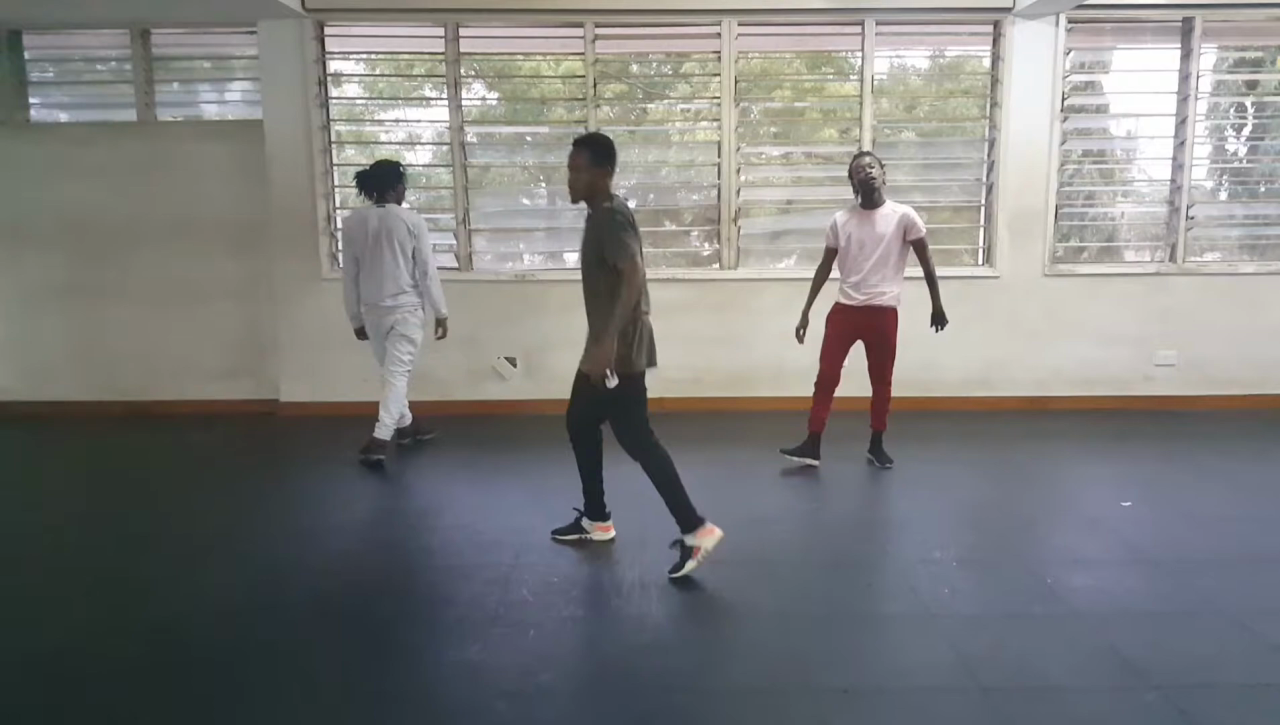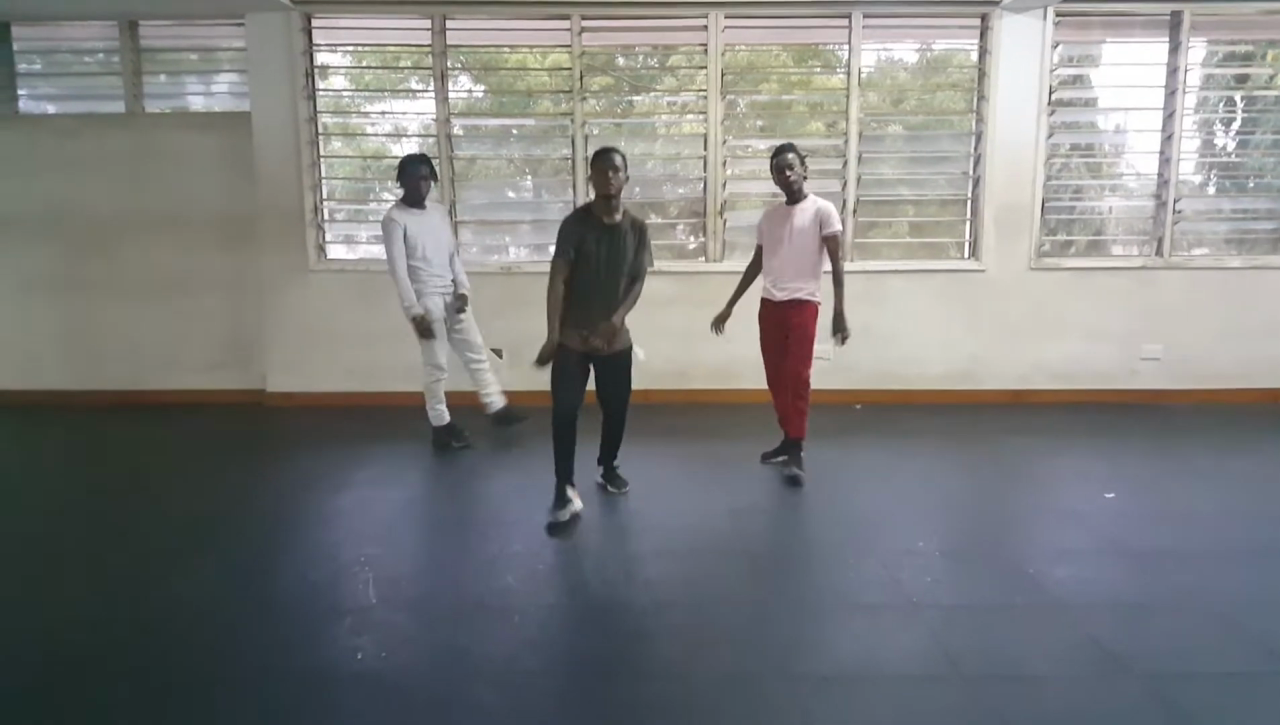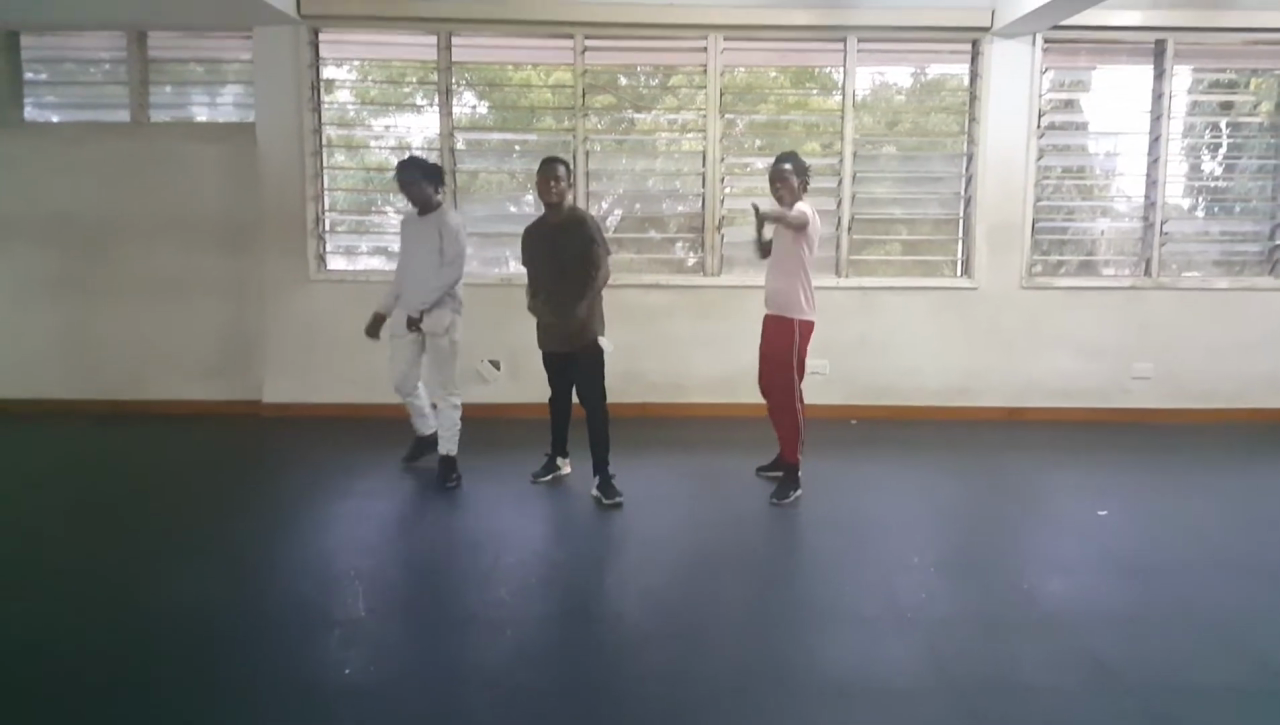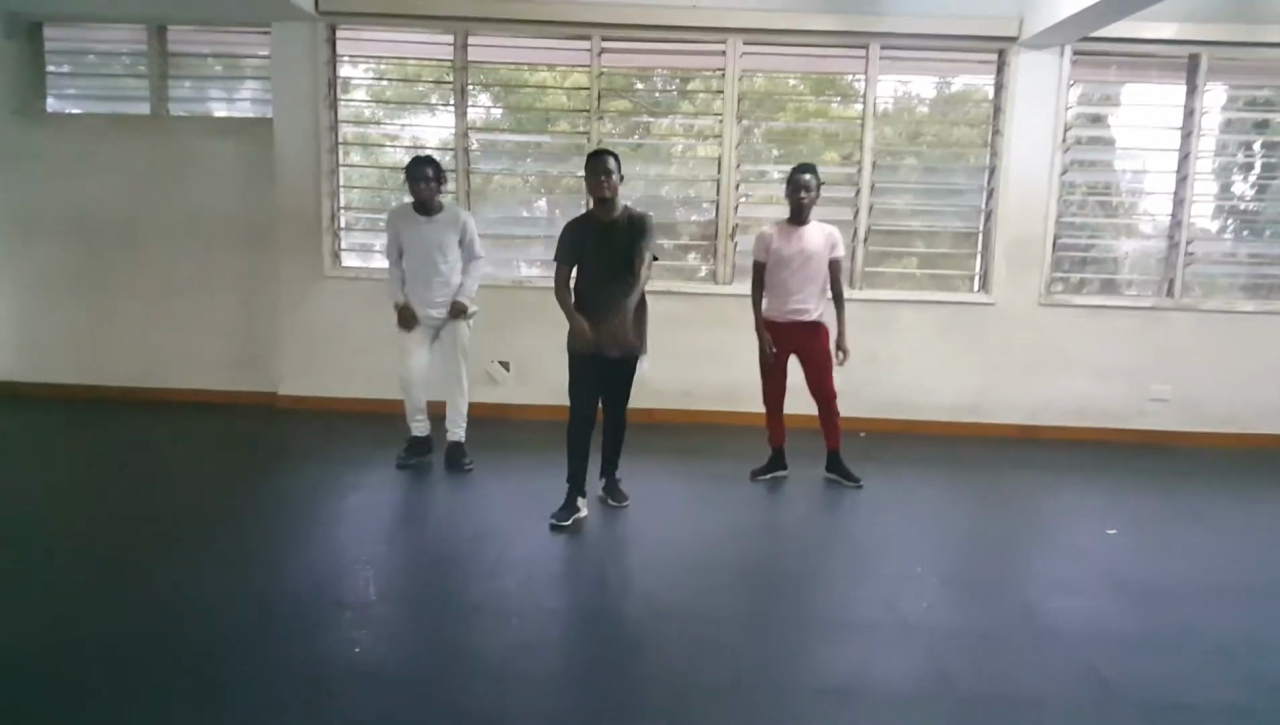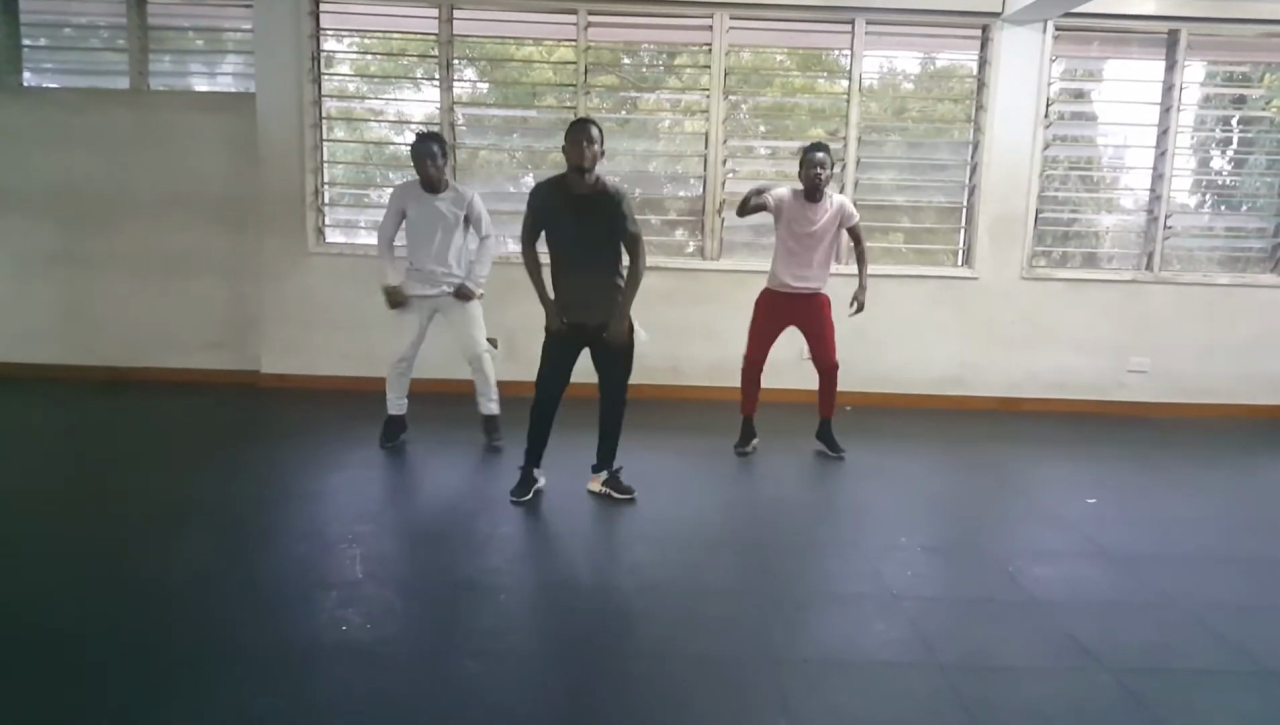
dt=1s
person 1, frame 1
left shoulder: (611, 218)
right shoulder: (601, 217)
left elbow: (634, 277)
left wrist: (608, 343)
left hip: (618, 348)
right hip: (606, 345)
left knee: (635, 437)
right knee: (580, 424)
left ankle: (694, 529)
right ankle: (595, 518)
person 1, frame 2
left shoulder: (637, 229)
right shoulder: (575, 223)
left elbow: (637, 281)
right elbow: (557, 281)
left wrist: (617, 320)
right wrist: (552, 338)
left hip: (613, 334)
right hip: (573, 334)
left knee: (616, 406)
right knee: (565, 407)
left ankle: (607, 465)
right ankle: (566, 493)
person 1, frame 3
left shoulder: (584, 223)
right shoulder: (533, 232)
left elbow: (601, 271)
right elbow: (533, 279)
left wrist: (582, 311)
right wrist: (535, 301)
left hip: (585, 328)
right hip: (552, 329)
left knee: (594, 401)
right knee: (559, 396)
left ankle: (602, 476)
right ankle: (559, 458)
person 1, frame 4
left shoulder: (639, 222)
right shoulder: (576, 228)
left elbow: (642, 269)
right elbow: (561, 282)
left wrist: (627, 309)
right wrist: (575, 319)
left hip: (625, 335)
right hip: (586, 336)
left knee: (616, 412)
right knee: (581, 414)
left ankle: (608, 477)
right ankle: (575, 495)
person 1, frame 5
left shoulder: (613, 199)
right shoulder: (545, 194)
left elbow: (637, 255)
right elbow: (529, 247)
left wrist: (624, 310)
right wrist: (545, 301)
left hip: (612, 315)
right hip: (565, 315)
left knee: (614, 394)
right knee: (546, 393)
left ankle: (604, 472)
right ankle: (530, 471)
person 2, frame 1
left shoulder: (904, 216)
right shoulder: (841, 220)
left elbow: (925, 262)
right elbow: (825, 266)
left wrist: (937, 305)
right wrist: (806, 311)
left hip: (883, 311)
right hip: (846, 309)
left knee: (881, 381)
right knee: (826, 375)
left ankle: (876, 445)
right ankle: (812, 445)
person 2, frame 2
left shoulder: (822, 210)
right shoulder: (769, 216)
left elbow: (836, 262)
right elbow: (756, 264)
left wrist: (839, 311)
right wrist: (729, 306)
left hip: (802, 302)
right hip: (770, 303)
left knee: (797, 374)
right knee: (775, 376)
left ankle: (796, 452)
right ankle: (788, 441)
person 2, frame 3
left shoulder: (804, 212)
right shoulder: (784, 219)
left elbow: (791, 221)
right elbow: (764, 252)
left wrist: (768, 215)
right wrist: (762, 220)
left hip: (795, 317)
right hip: (774, 314)
left knee: (789, 392)
right knee: (769, 386)
left ankle: (792, 474)
right ankle: (786, 455)
person 2, frame 4
left shoulder: (829, 235)
right shoulder: (768, 236)
left elbow: (836, 287)
right elbow: (757, 287)
left wrist: (841, 333)
right wrist: (760, 331)
left hip: (812, 327)
right hip: (775, 325)
left knee: (825, 395)
right knee: (772, 395)
left ankle: (834, 462)
right ankle: (777, 459)
person 2, frame 5
left shoulder: (841, 205)
right shoulder: (785, 197)
left elbow: (859, 244)
right elbow: (742, 211)
left wrist: (862, 287)
right wrist: (752, 195)
left hip: (814, 298)
right hip: (776, 295)
left knee: (829, 363)
right knee: (752, 360)
left ankle: (825, 432)
right ankle: (747, 430)
person 3, frame 1
left shoulder: (352, 222)
right shoulder: (413, 221)
left elbow: (350, 275)
right elbow: (427, 272)
left wrist: (356, 319)
right wrist: (440, 313)
left hip: (372, 310)
right hip: (406, 309)
left knee: (390, 369)
right knee: (397, 372)
left ankle: (404, 424)
right ankle: (379, 440)
person 3, frame 2
left shoulder: (439, 212)
right shoulder: (394, 219)
right elbow: (398, 270)
left wrist: (463, 289)
right wrist: (415, 312)
left hip: (451, 297)
right hip: (424, 302)
left knee: (476, 352)
right knee: (436, 366)
left ankle: (498, 408)
right ankle: (441, 425)
person 3, frame 3
left shoulder: (448, 221)
right shoulder: (408, 222)
left elbow: (453, 271)
left wrist: (419, 309)
right wrist: (383, 310)
left hip: (440, 315)
right hip: (407, 315)
left knee: (444, 388)
right knee: (403, 380)
left ankle: (447, 457)
right ankle: (427, 432)
person 3, frame 4
left shoulder: (460, 219)
right shoulder: (397, 218)
left elbow: (476, 260)
right elbow: (395, 264)
left wrist: (465, 297)
right wrist: (399, 304)
left hip: (454, 310)
right hip: (417, 312)
left knee: (455, 376)
right knee: (411, 374)
left ankle: (455, 442)
right ankle: (419, 436)
person 3, frame 5
left shoulder: (466, 198)
right shoulder: (402, 195)
left elbow: (487, 238)
right elbow: (385, 240)
left wrist: (474, 281)
right wrist: (391, 282)
left hip: (459, 289)
right hip: (417, 289)
left knee: (476, 349)
right knee: (404, 354)
left ankle: (490, 417)
right ankle: (395, 418)
